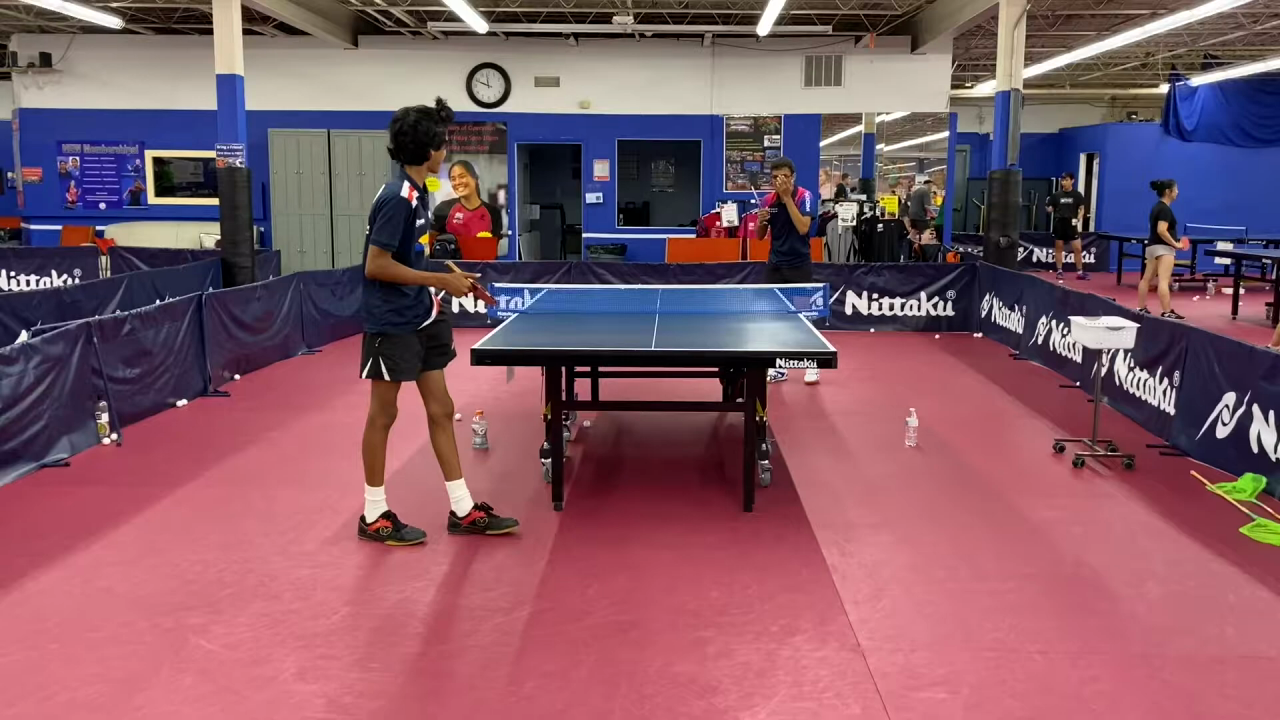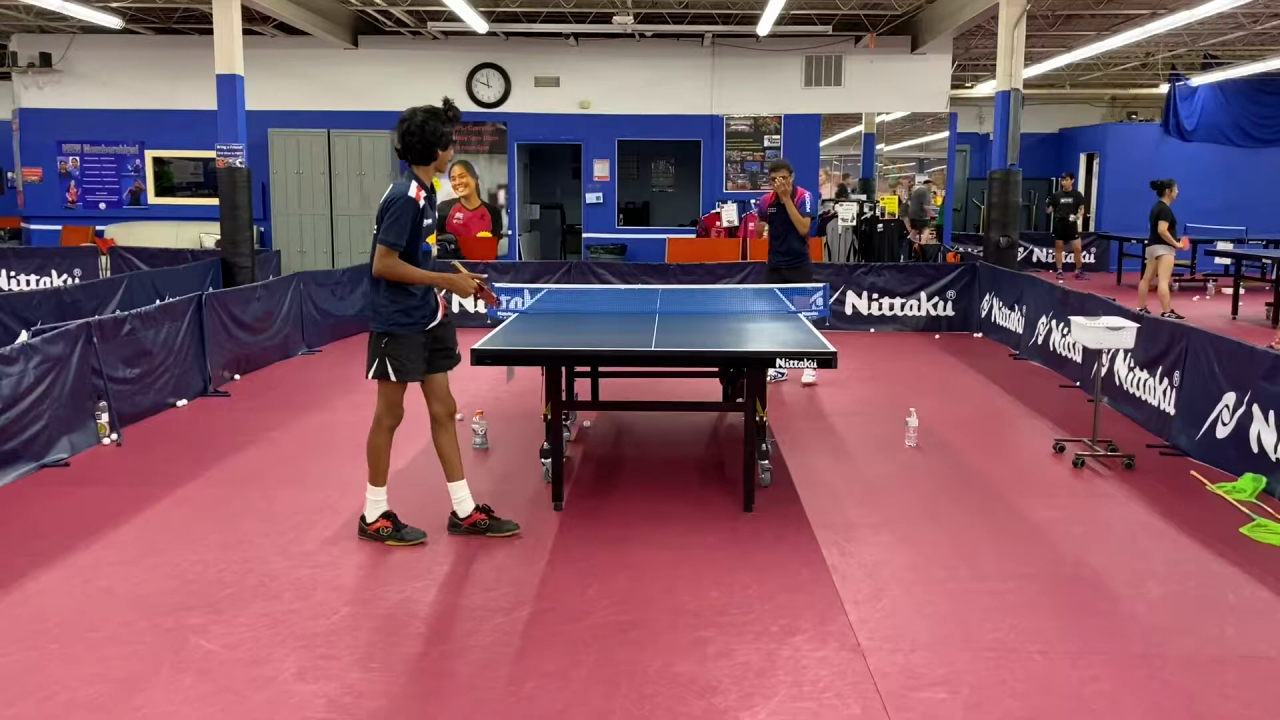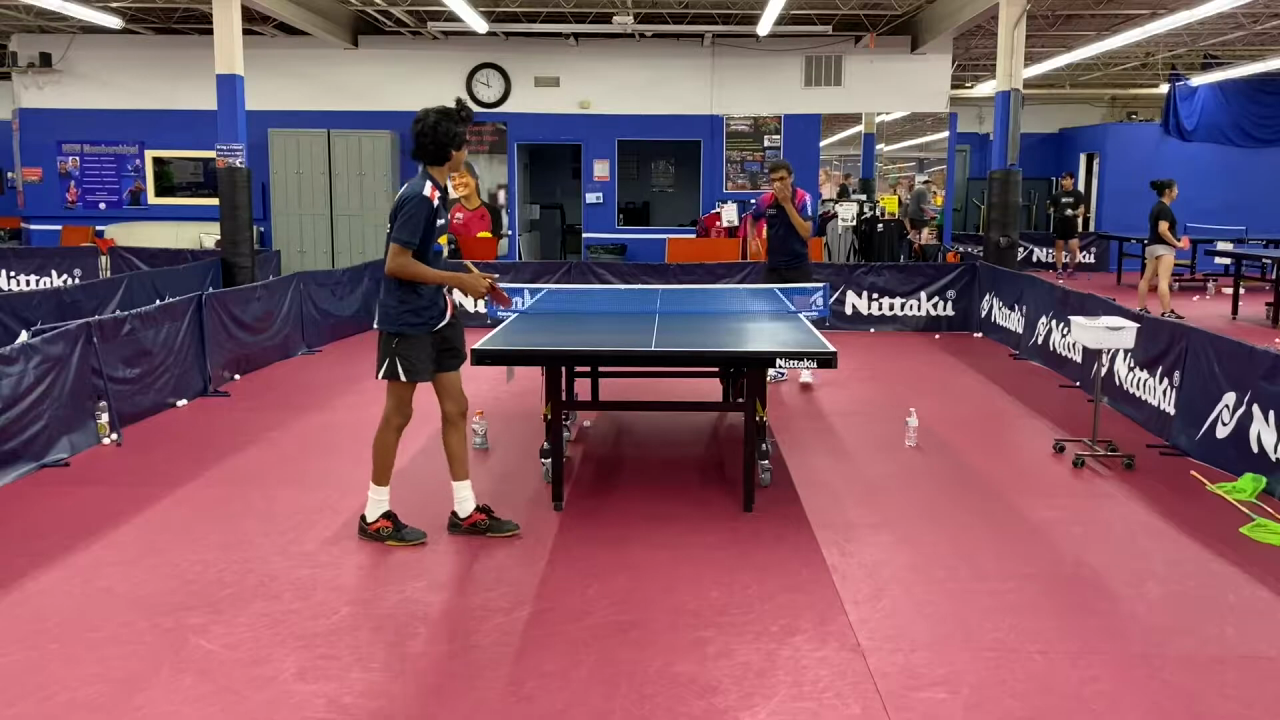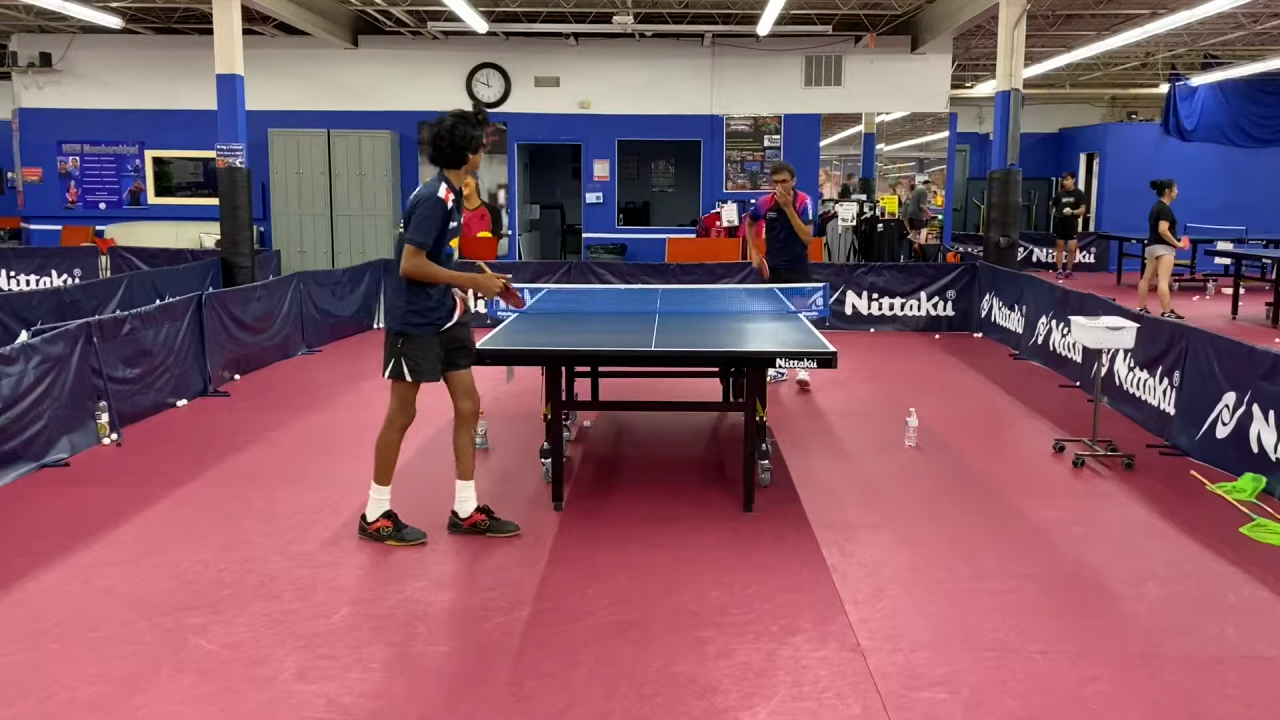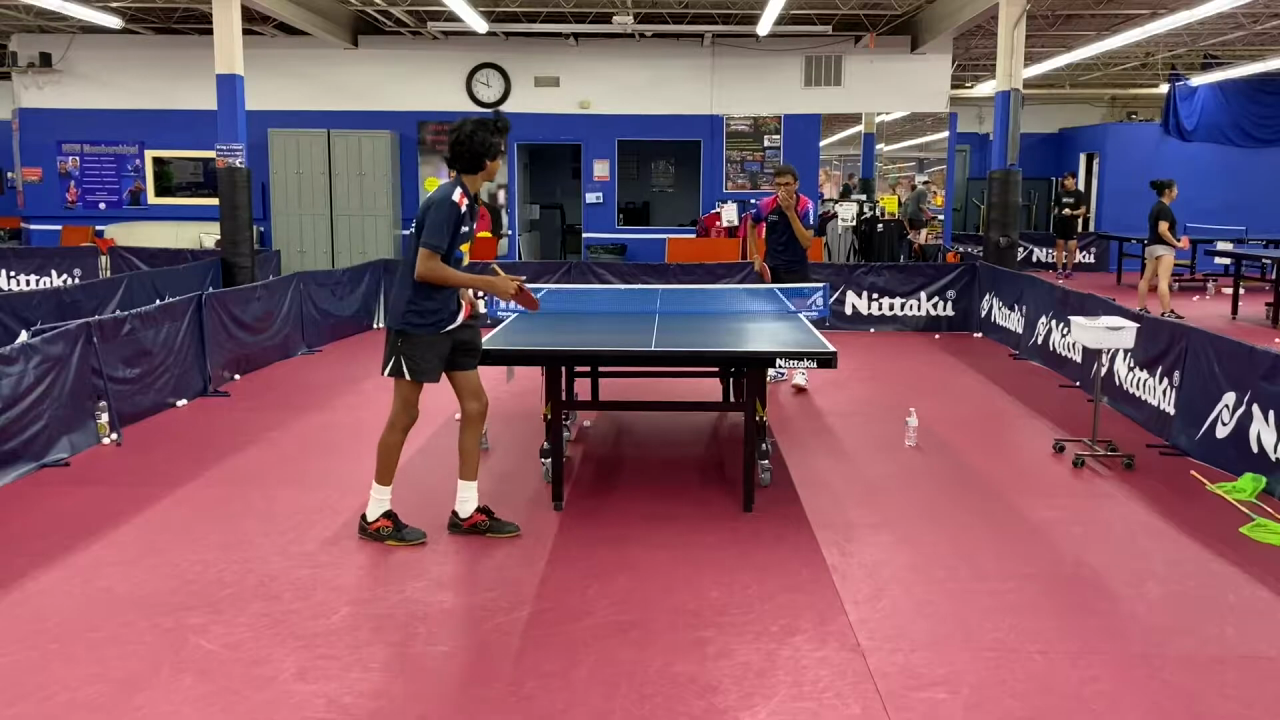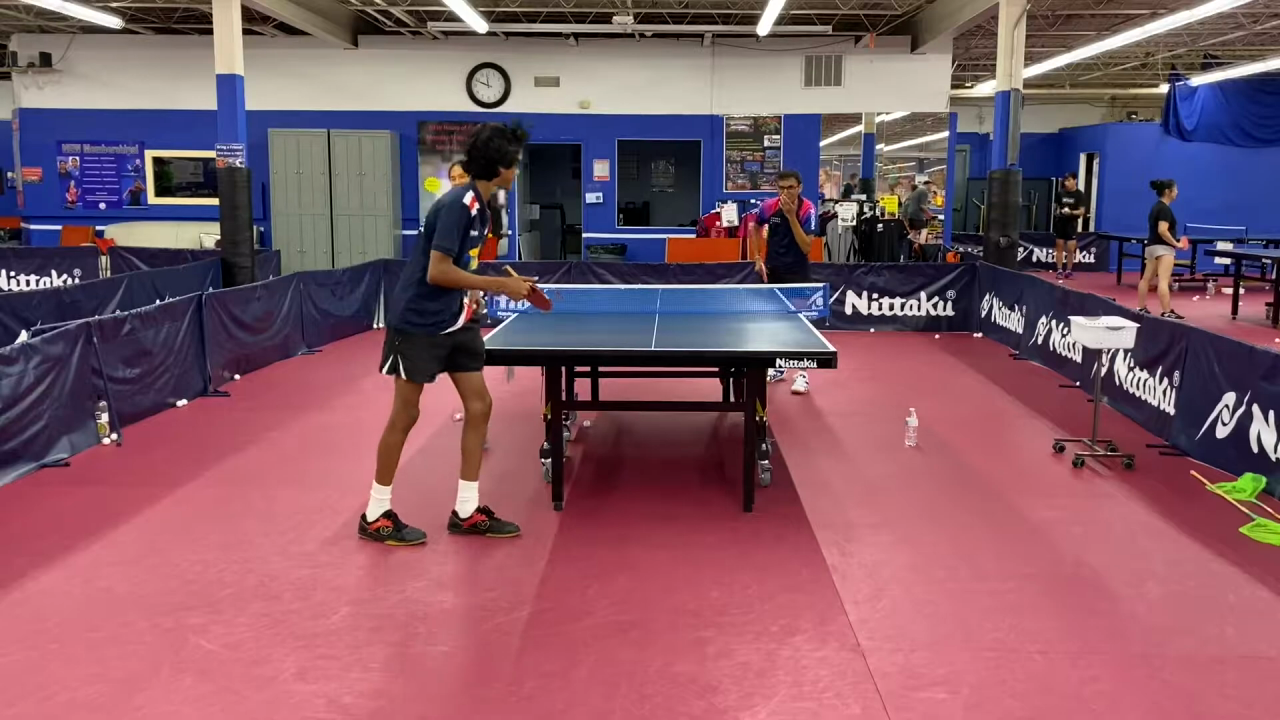
dt=0.1s
person 1, frame 1
left shoulder: (416, 192)
right shoulder: (397, 198)
right elbow: (376, 265)
left wrist: (443, 284)
right wrist: (441, 280)
left hip: (421, 320)
right hip: (391, 324)
left knee: (441, 410)
right knee: (383, 415)
left ankle: (463, 510)
right ankle: (374, 516)
person 1, frame 2
left shoulder: (424, 192)
right shoulder: (405, 198)
right elbow: (383, 265)
left wrist: (450, 283)
right wrist: (447, 281)
left hip: (426, 321)
right hip: (398, 325)
left knee: (443, 411)
right knee: (389, 415)
left ankle: (464, 511)
right ankle: (374, 516)
person 1, frame 3
left shoulder: (435, 192)
right shoulder: (419, 198)
right elbow: (397, 265)
left wrist: (456, 286)
right wrist: (459, 281)
left hip: (436, 320)
right hip: (407, 323)
left knee: (455, 409)
right knee: (398, 416)
left ankle: (465, 511)
right ankle: (375, 515)
person 1, frame 4
left shoulder: (449, 194)
right shoulder: (433, 199)
right elbow: (410, 265)
left wrist: (468, 286)
right wrist: (471, 281)
left hip: (445, 319)
right hip: (415, 323)
left knee: (468, 406)
right knee: (402, 415)
left ankle: (466, 510)
right ankle: (375, 515)
person 1, frame 5
left shoulder: (465, 199)
right shoulder: (447, 202)
right elbow: (425, 269)
left wrist: (488, 285)
right wrist: (485, 284)
left hip: (451, 321)
right hip: (417, 322)
left knee: (475, 406)
right knee: (404, 416)
left ankle: (466, 512)
right ankle: (376, 515)
person 1, frame 6
left shoulder: (477, 204)
right shoulder: (457, 206)
right elbow: (437, 272)
left wrist: (504, 286)
right wrist: (499, 285)
left hip: (453, 321)
right hip: (417, 322)
left knee: (479, 407)
right knee: (405, 415)
left ankle: (467, 511)
right ankle: (376, 514)
person 2, frame 1
left shoulder: (804, 196)
right shoulder: (768, 200)
left elbow: (803, 228)
right elbow: (761, 235)
left wrist: (787, 198)
right wrist: (761, 223)
left hip: (800, 266)
right hip: (776, 265)
right ankle: (779, 366)
person 2, frame 2
left shoulder: (804, 197)
right shoulder: (767, 200)
left elbow: (804, 229)
right elbow: (762, 225)
left wrist: (786, 199)
left hip: (799, 265)
right hip: (775, 265)
right ankle: (779, 366)
person 2, frame 3
left shoulder: (803, 199)
right shoulder: (765, 201)
left elbow: (806, 233)
right elbow: (751, 222)
left wrist: (787, 203)
right wrist: (753, 242)
left hip: (798, 267)
right hip: (773, 267)
left ankle: (806, 366)
right ankle: (779, 366)
person 2, frame 4
left shoulder: (804, 202)
right shoulder: (764, 203)
left elbow: (807, 237)
right elbow: (748, 223)
left wrist: (788, 208)
right wrist: (753, 252)
left hip: (797, 269)
right hip: (772, 268)
left ankle: (803, 367)
right ankle: (779, 366)
person 2, frame 5
left shoulder: (806, 206)
right shoulder: (765, 205)
left elbow: (807, 242)
right elbow: (749, 226)
left wrist: (790, 212)
right wrist: (755, 256)
left hip: (797, 271)
right hip: (771, 269)
left ankle: (801, 370)
right ankle: (779, 368)
person 2, frame 6
left shoulder: (808, 210)
right shoulder: (769, 206)
left elbow: (807, 247)
right elbow: (756, 227)
left wrist: (791, 216)
right wrist: (758, 257)
left hip: (797, 272)
right hip: (772, 270)
left ankle: (801, 373)
right ankle: (778, 366)
